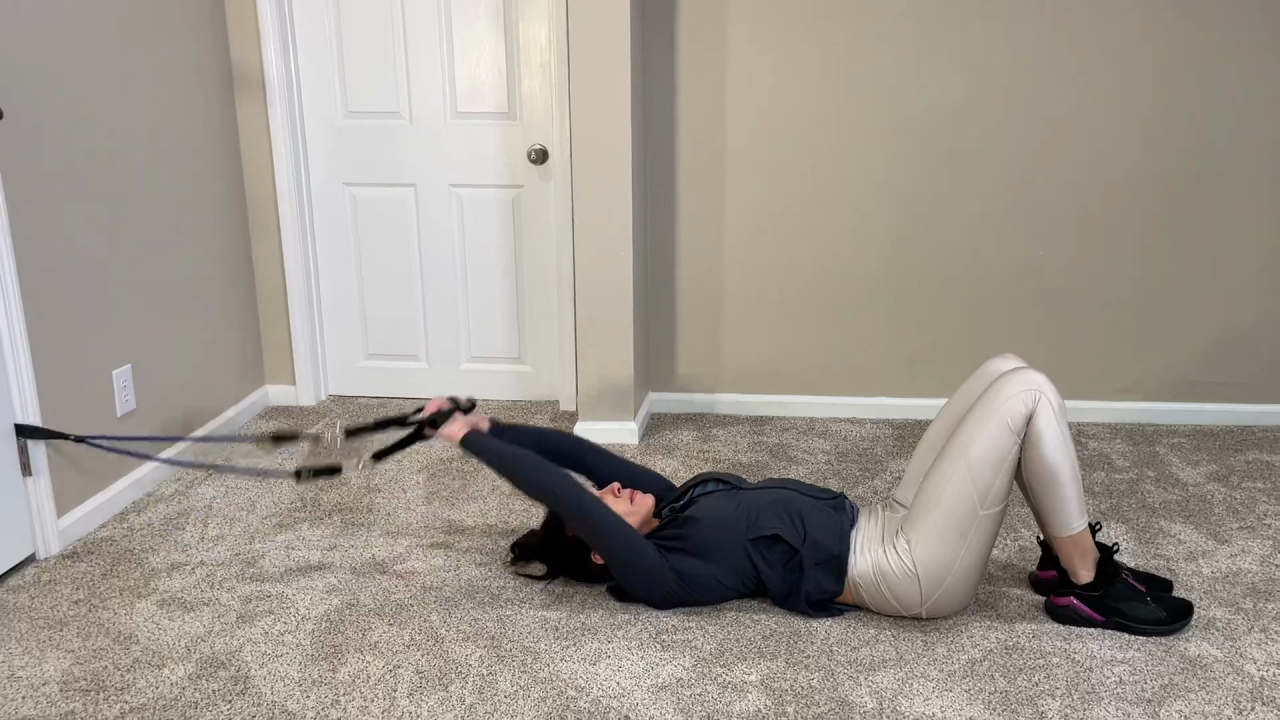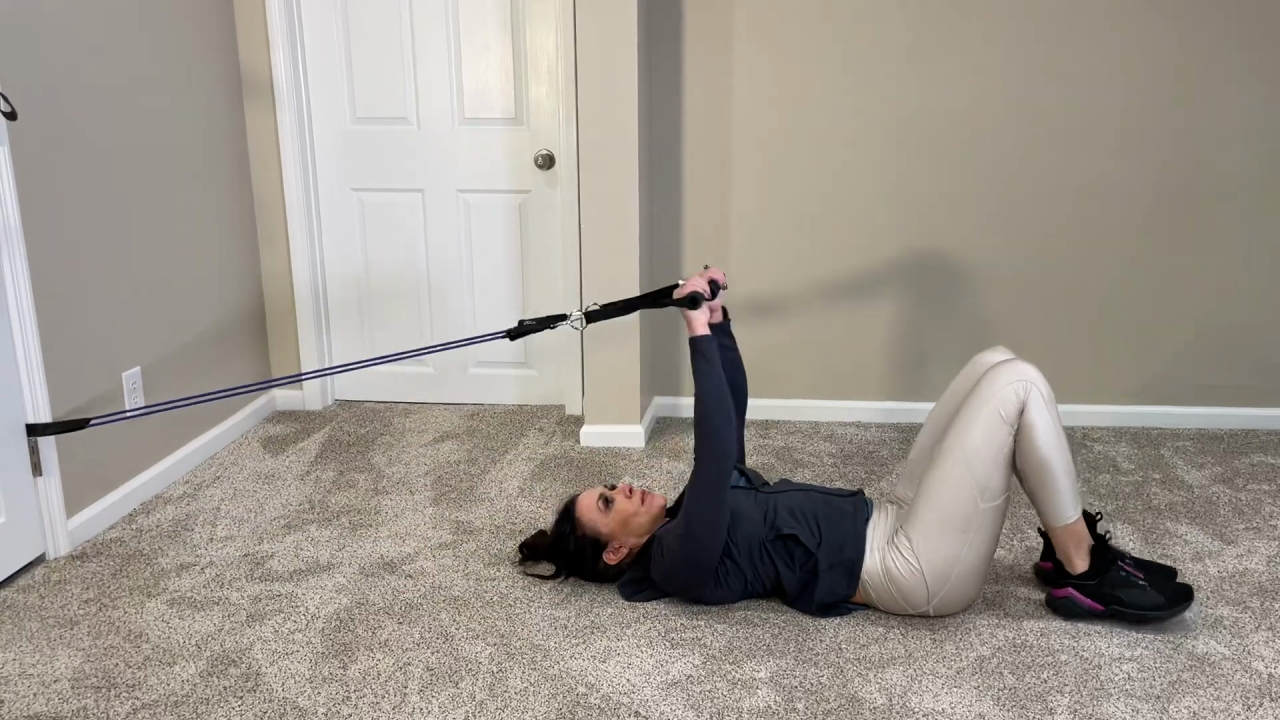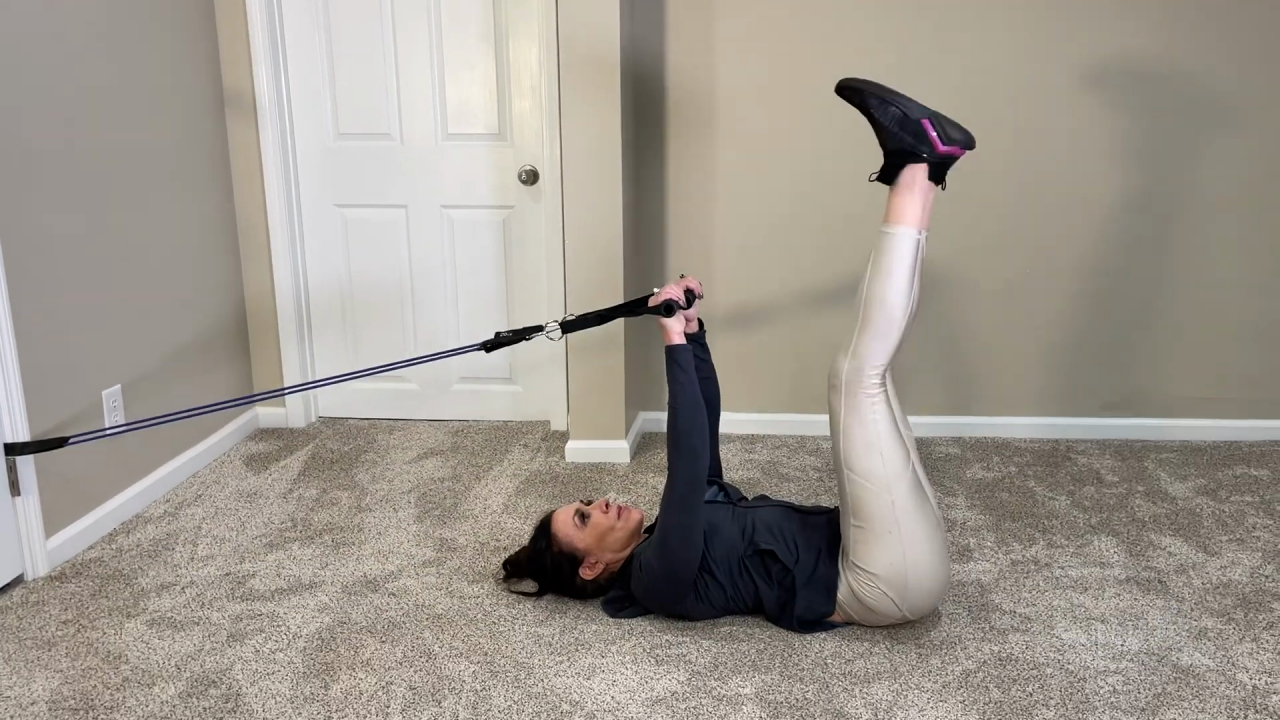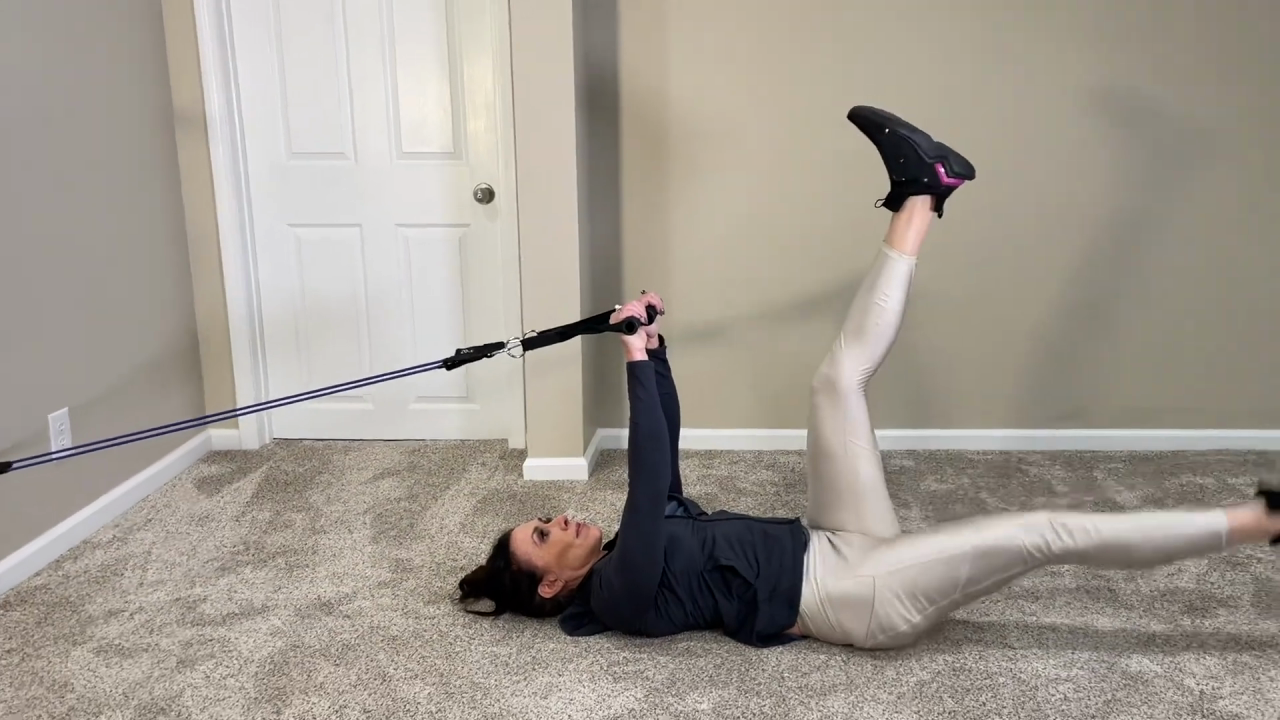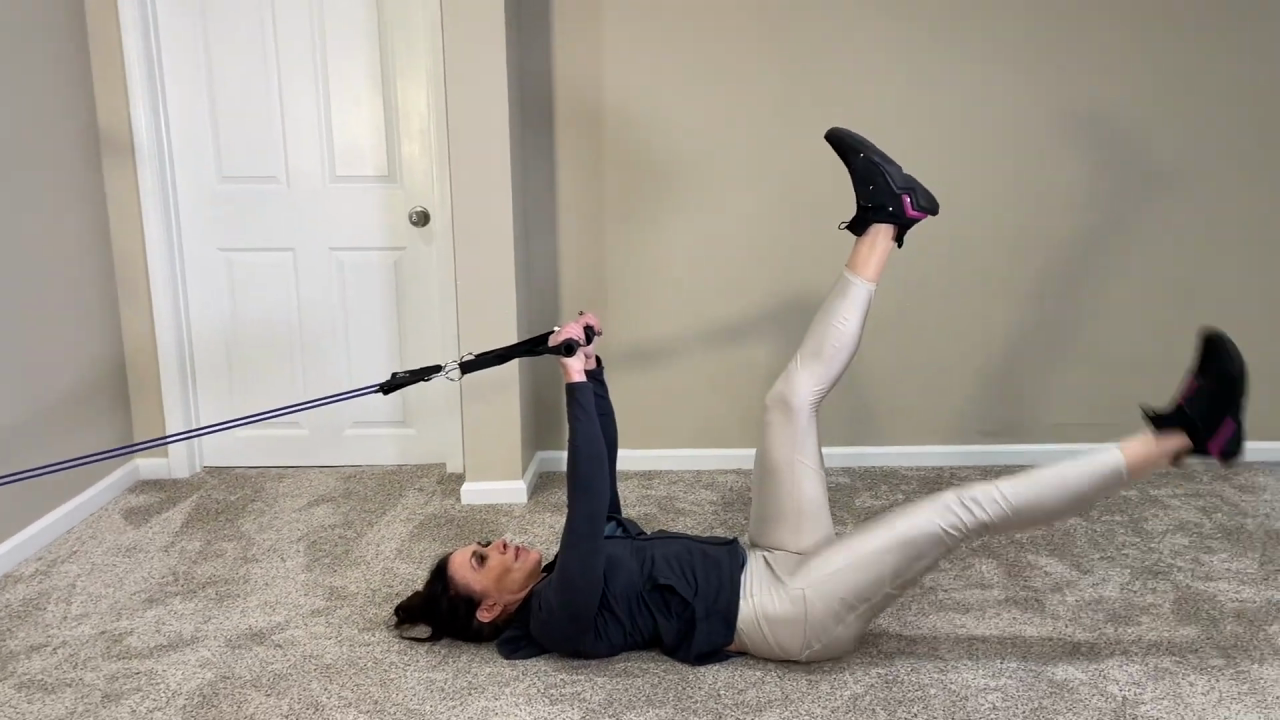
dt=1s
person 1, frame 1
left shoulder: (672, 508)
right shoulder: (664, 572)
left elbow: (586, 456)
right elbow: (567, 496)
left wrist: (485, 427)
right wrist: (477, 439)
left hip: (886, 524)
right hip: (910, 572)
left knee: (1006, 373)
right knee: (1027, 395)
left ankle: (1071, 558)
right ankle: (1089, 585)
person 1, frame 2
left shoulder: (686, 519)
right shoulder: (681, 562)
left elbow: (730, 413)
right elbow: (716, 455)
left wrist: (715, 322)
right wrist: (698, 339)
left hip: (891, 523)
right hip: (916, 571)
left knee: (997, 367)
right knee: (1016, 386)
left ankle: (1070, 548)
right ankle: (1084, 570)
person 1, frame 3
left shoulder: (666, 542)
right shoulder: (660, 578)
left elbow: (702, 438)
right elbow: (688, 463)
left wrist: (692, 334)
right wrist: (675, 347)
left hip: (866, 548)
right hip: (894, 583)
left knee: (864, 367)
right knee: (858, 373)
left ankle: (920, 172)
right ankle: (913, 167)
person 1, frame 4
left shoulder: (628, 558)
right shoulder: (619, 592)
left elbow: (660, 464)
right elbow: (647, 481)
left wrist: (652, 350)
right wrist: (636, 366)
left hip: (834, 548)
right hip: (853, 598)
left knee: (839, 375)
right knee: (1046, 530)
left ankle: (918, 199)
person 1, frame 5
left shoulder: (569, 578)
right shoulder: (560, 615)
left elbow: (600, 481)
right elbow: (586, 504)
left wrist: (587, 371)
right wrist: (573, 387)
left hip: (766, 566)
right hip: (783, 611)
left knee: (792, 394)
right knee: (960, 508)
left ankle: (883, 225)
right ankle: (1170, 438)
